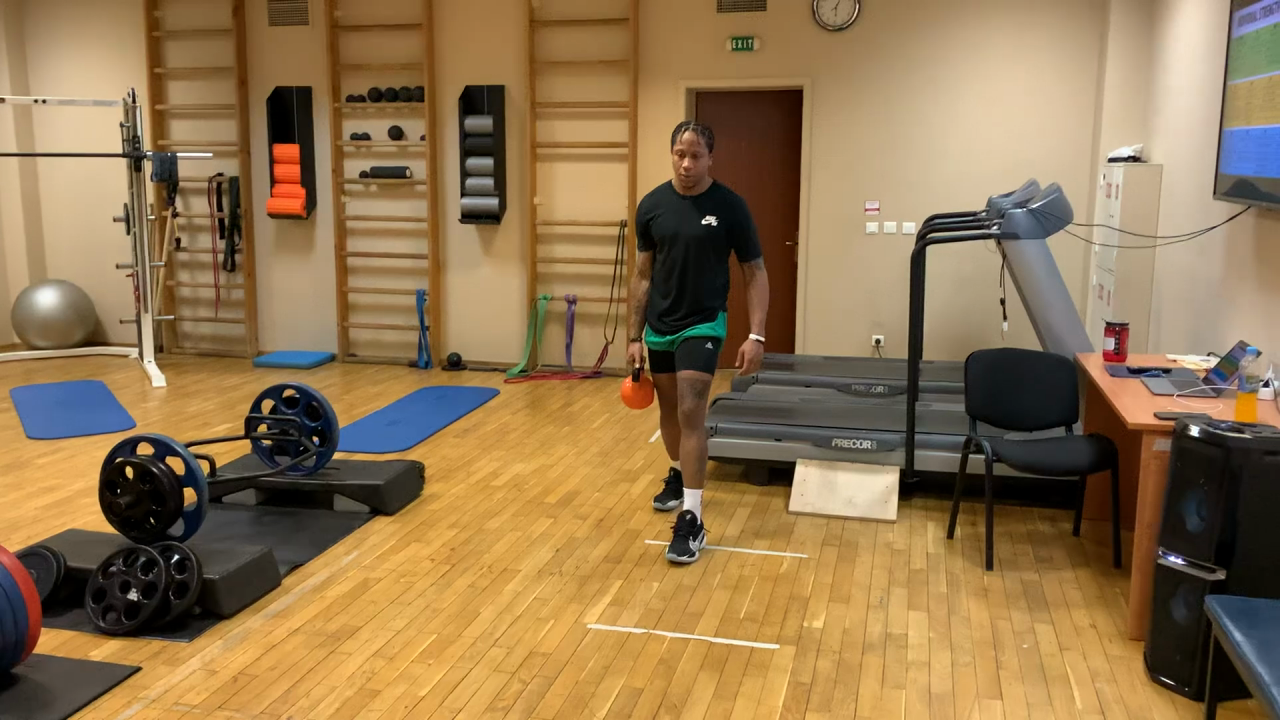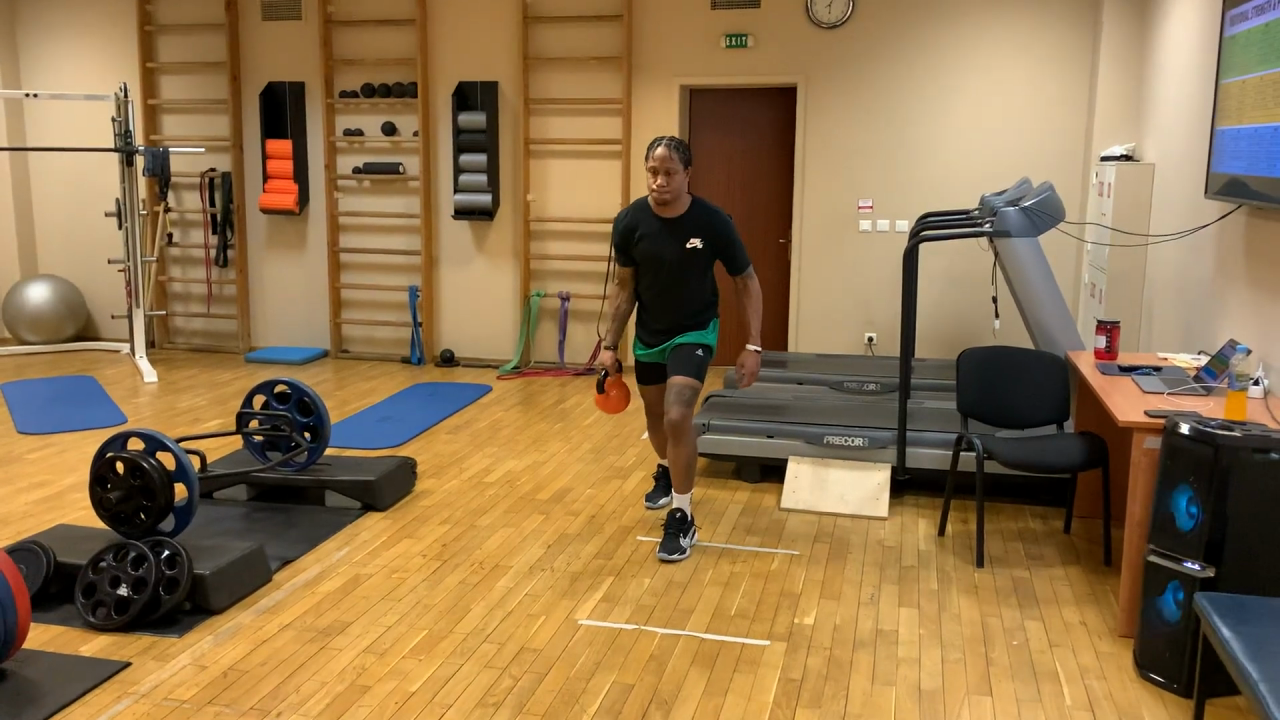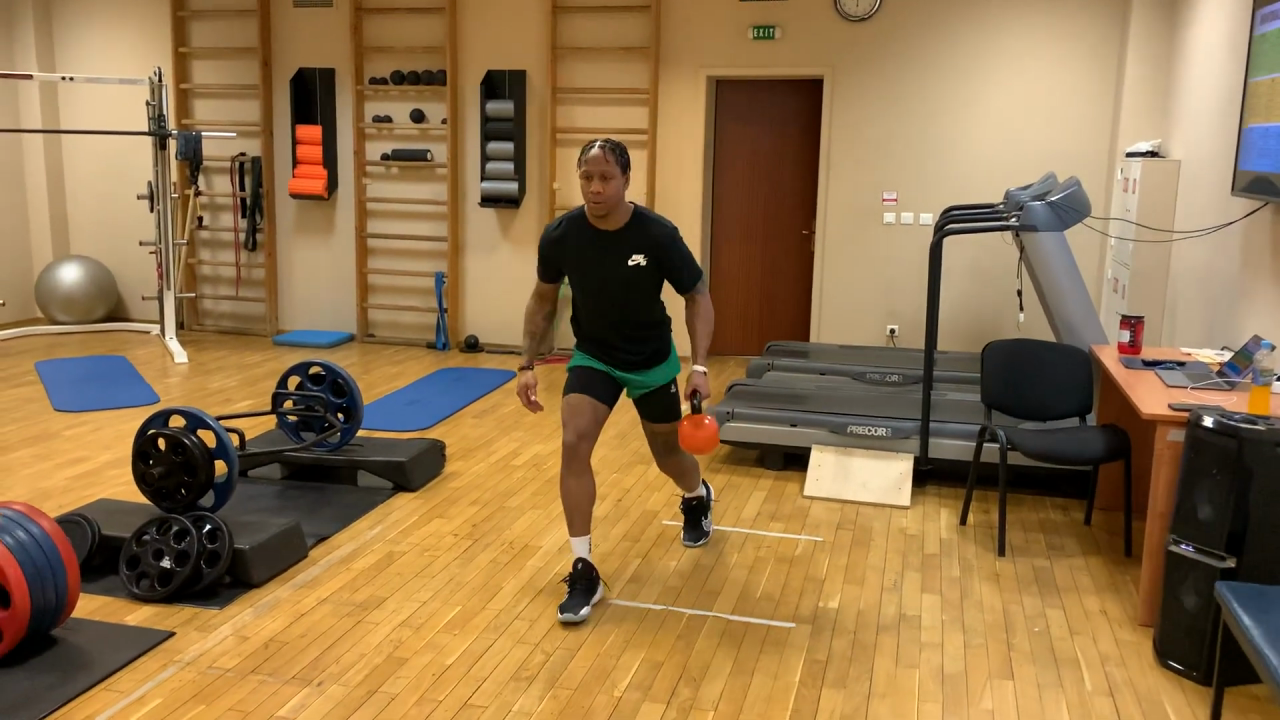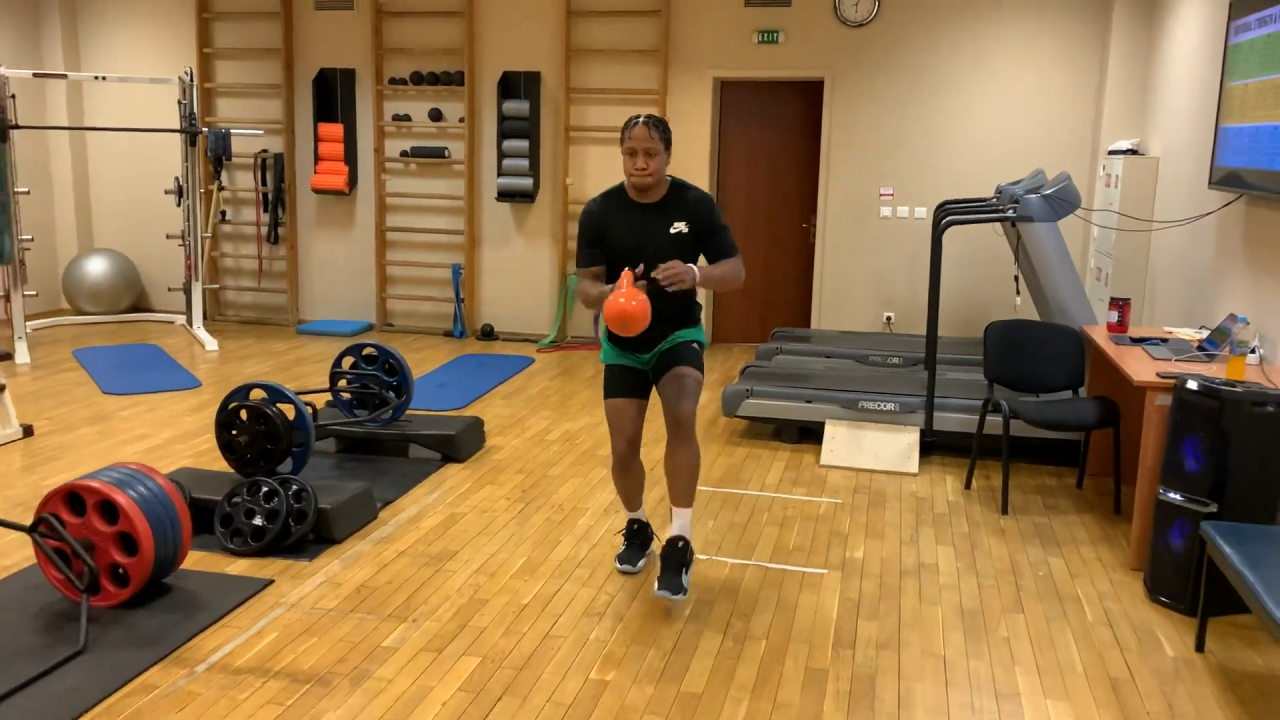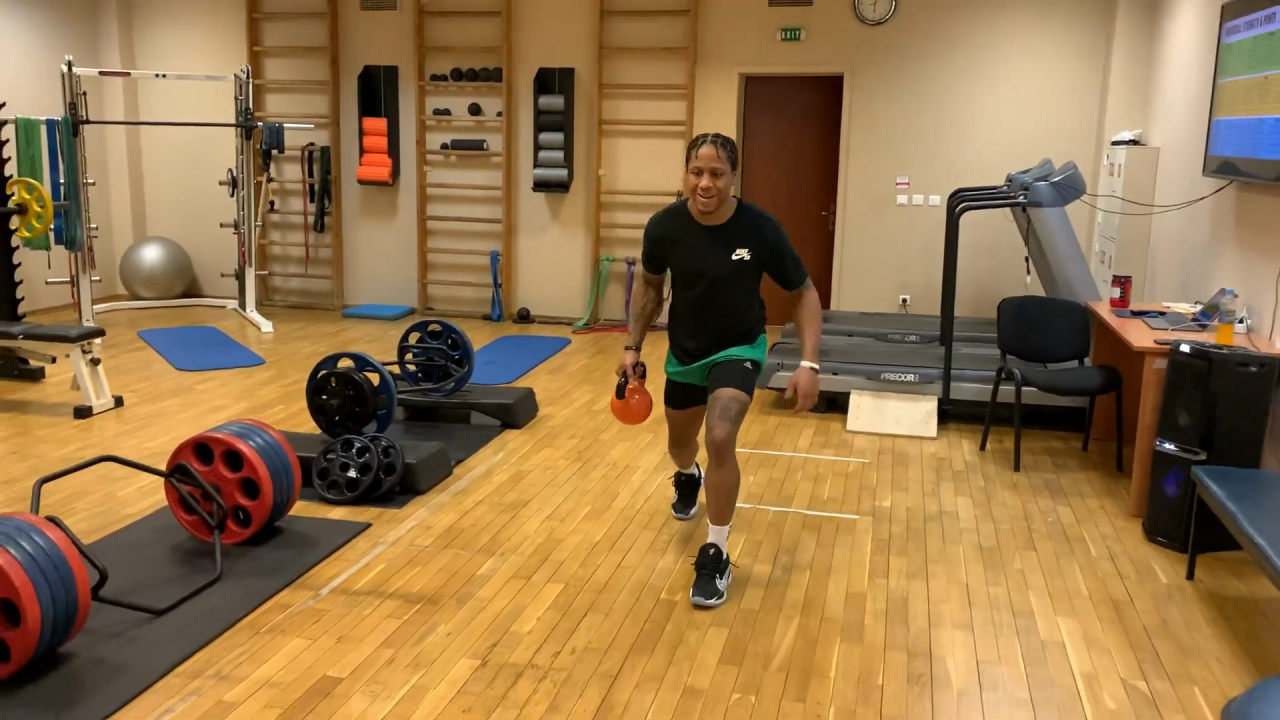
dt=1s
person 1, frame 1
left shoulder: (730, 206)
right shoulder: (652, 205)
left elbow: (755, 272)
right elbow: (643, 274)
left wrist: (756, 334)
right wrist: (635, 335)
left hip: (702, 325)
right hip: (659, 326)
left knee: (691, 414)
right knee: (668, 410)
left ankle: (692, 520)
right ankle: (677, 476)
person 1, frame 2
left shoulder: (713, 223)
right shoulder: (629, 222)
left elbow: (746, 282)
right elbow: (624, 285)
left wrist: (752, 345)
right wrist: (610, 344)
left hip: (694, 332)
right hip: (648, 334)
left knee: (678, 418)
right knee: (655, 417)
left ankle: (682, 518)
right ankle: (666, 471)
person 1, frame 3
left shoulder: (658, 235)
right shoulder: (559, 235)
left elbow: (697, 295)
right elbow: (543, 298)
left wrist: (698, 366)
right wrist: (527, 365)
left hip: (652, 360)
right hip: (593, 357)
left knee: (668, 455)
right knee: (573, 445)
left ankle: (698, 496)
right ankle: (583, 570)
person 1, frame 4
left shoulder: (696, 205)
right shoulder: (599, 212)
left elbow: (735, 272)
right elbow: (586, 286)
left wrist: (694, 274)
right wrist: (613, 293)
left hip: (679, 334)
right hip: (623, 345)
left knee: (681, 420)
right knee: (623, 449)
left ankle: (679, 542)
right ankle: (637, 528)
person 1, frame 5
left shoulder: (762, 231)
right shoulder: (663, 227)
left elbow: (804, 294)
right elbow: (650, 284)
left wrist: (808, 363)
right wrist: (632, 345)
left hip: (738, 349)
right hip: (683, 351)
left knee: (720, 440)
right knee: (680, 444)
left ankle: (715, 555)
right ankle: (689, 477)
